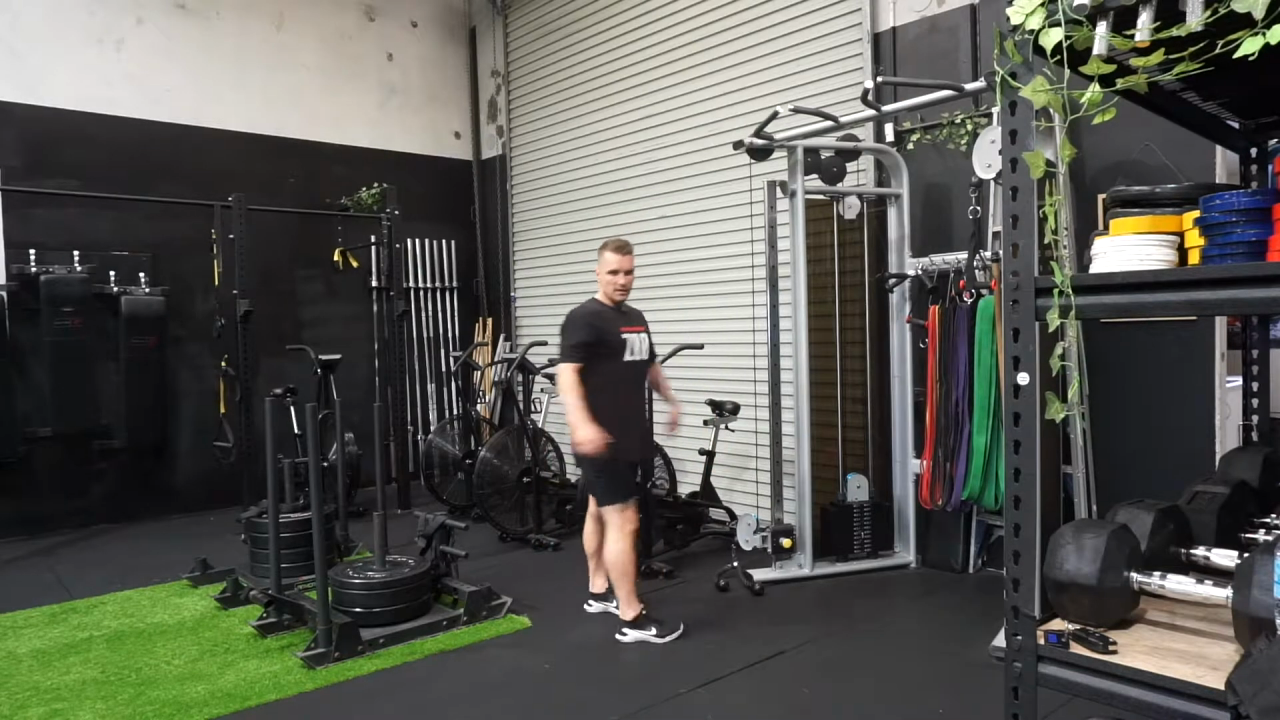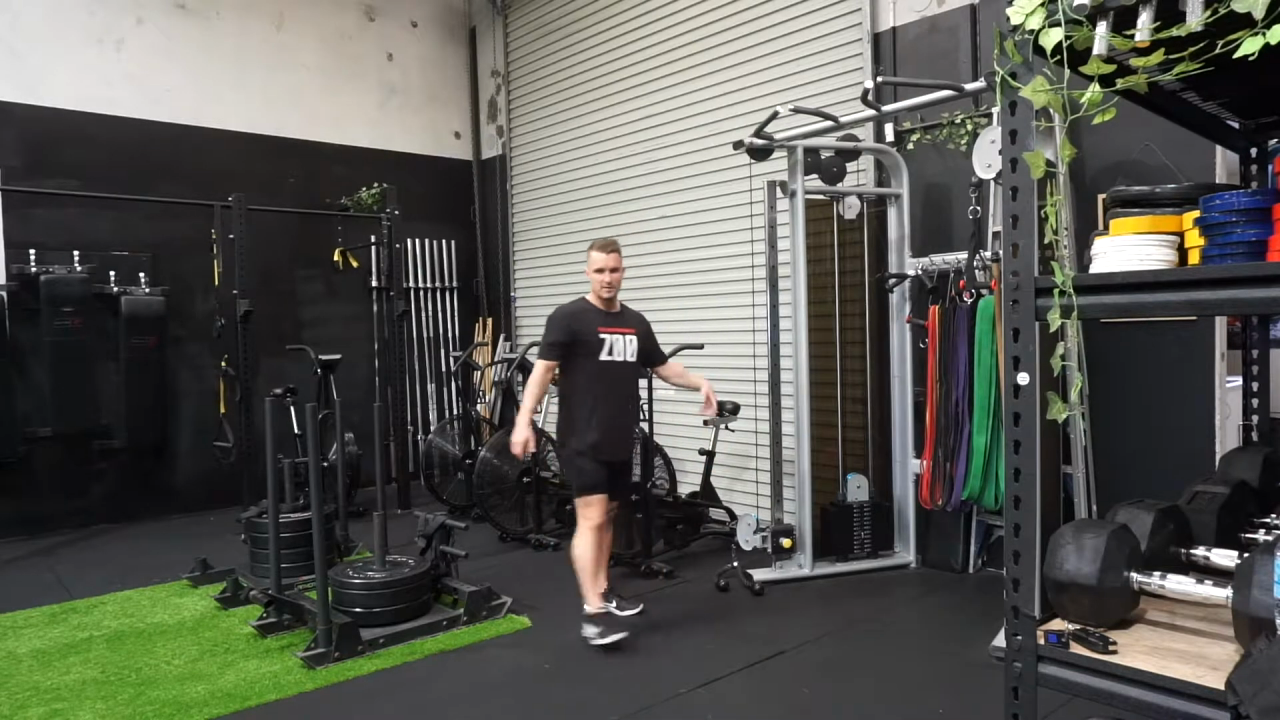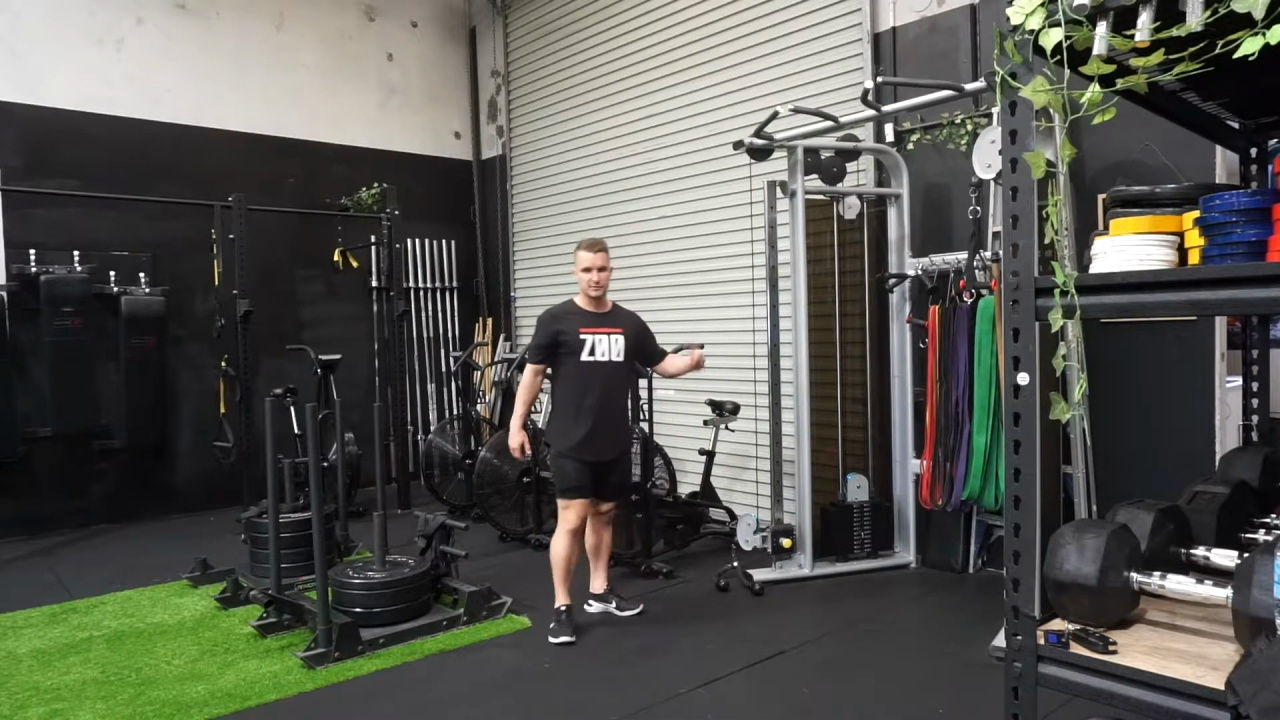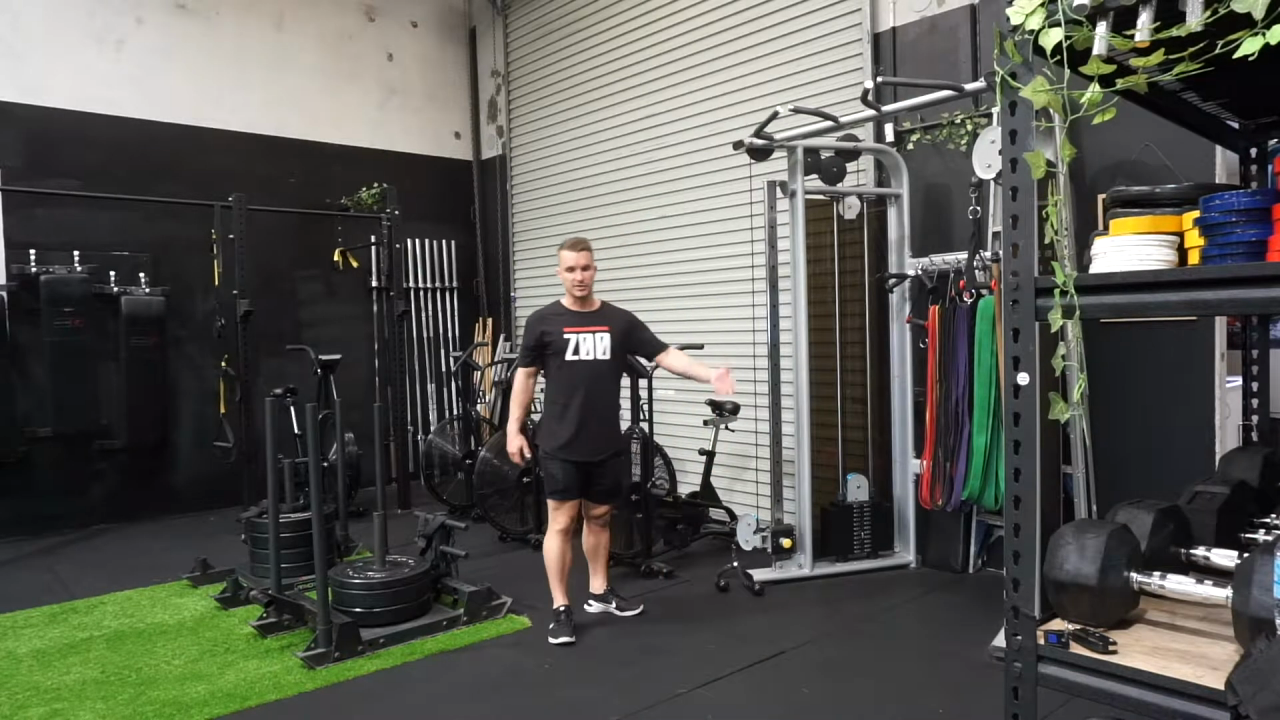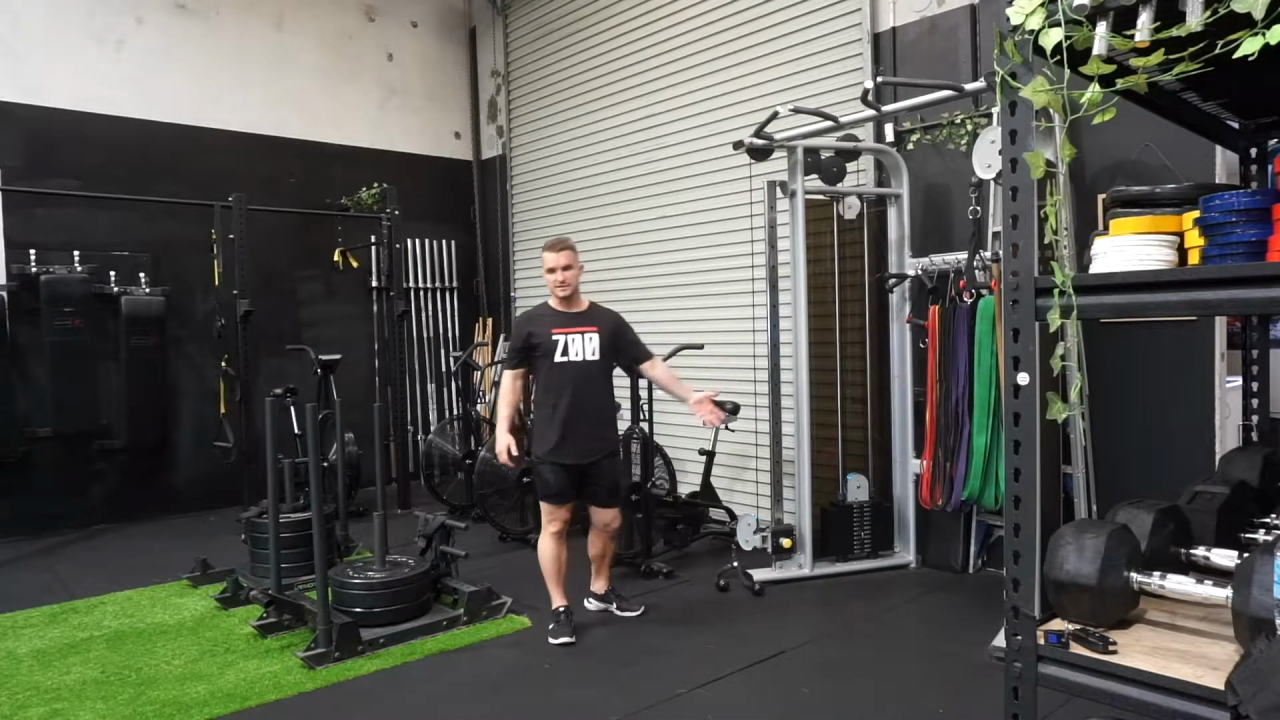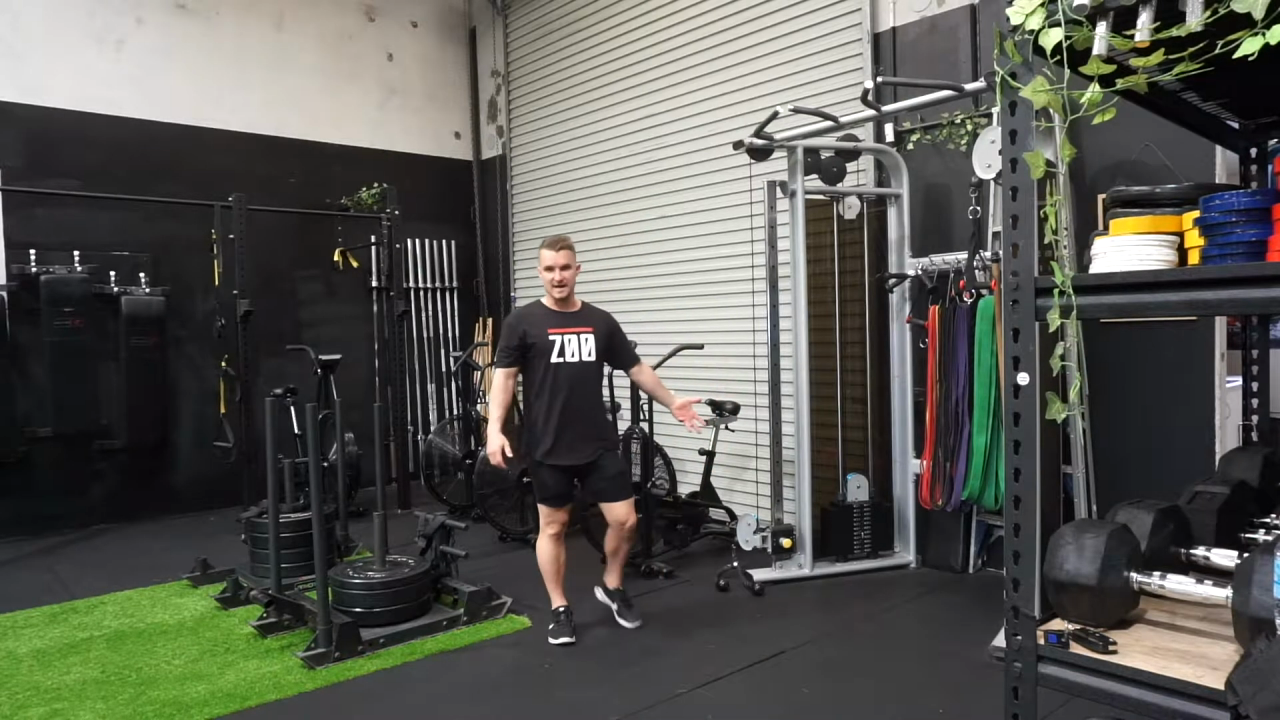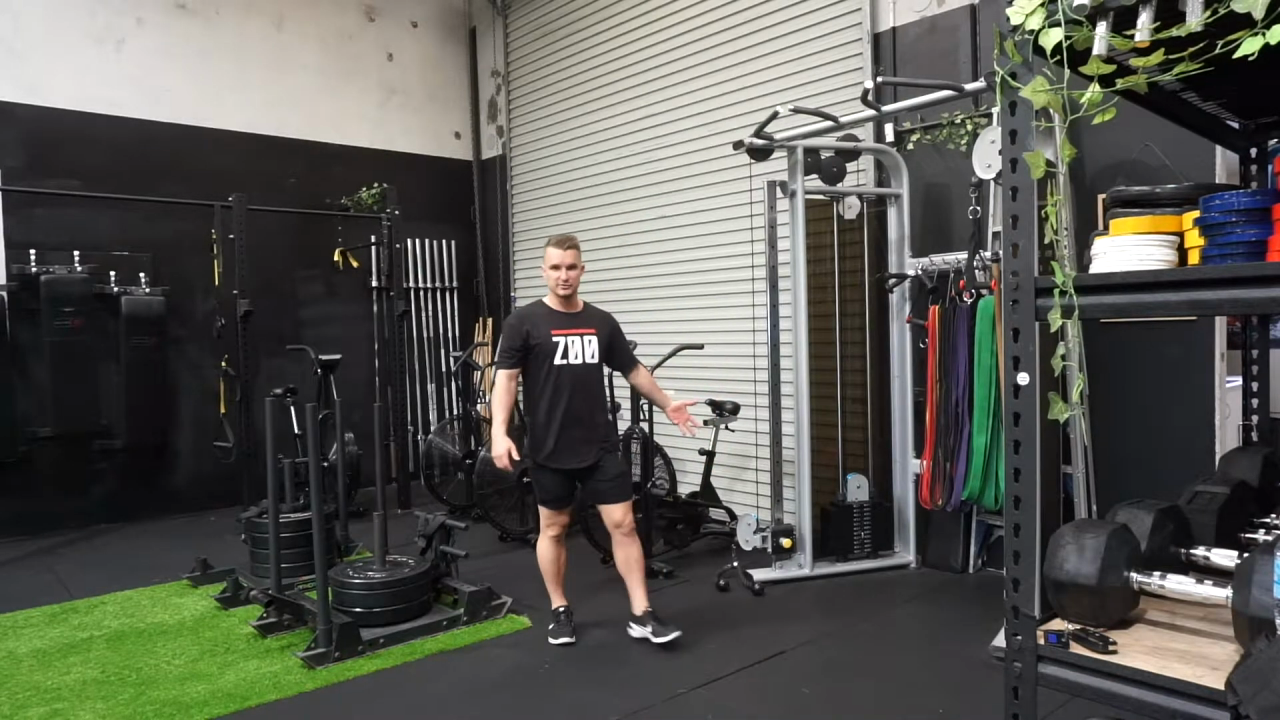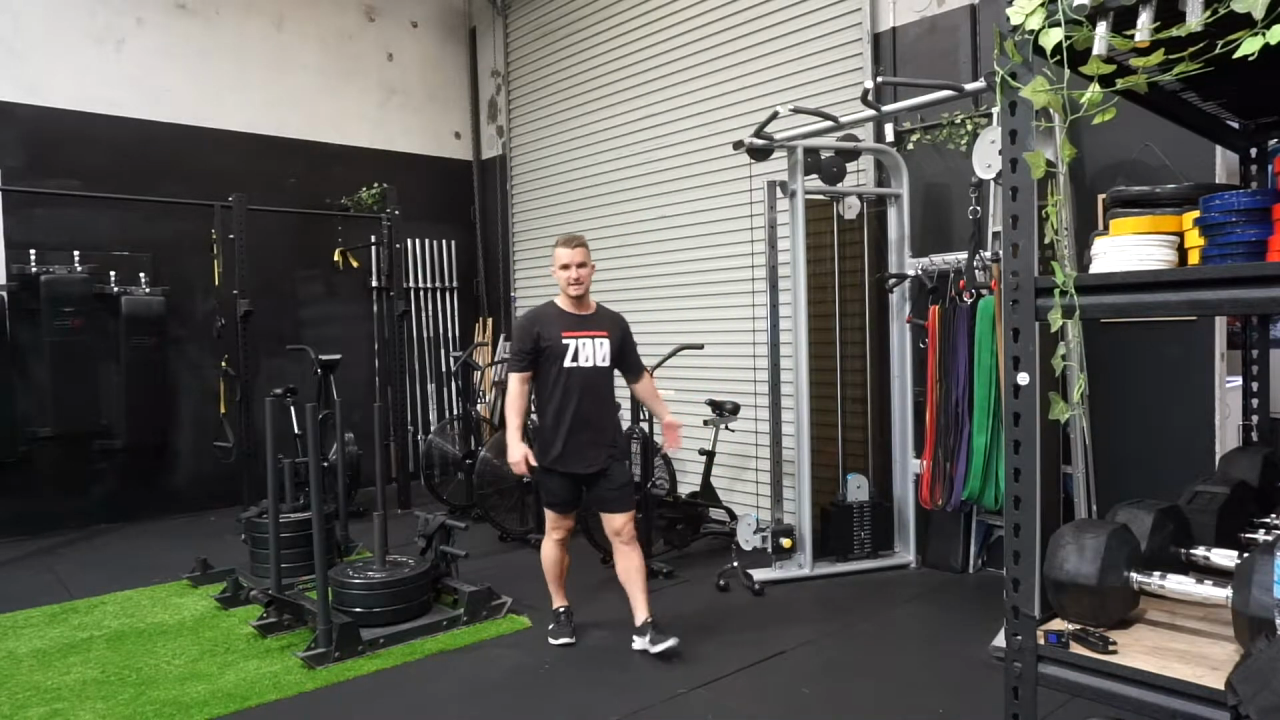
dt=0.2s
person 1, frame 1
left shoulder: (635, 318)
right shoulder: (586, 317)
left elbow: (648, 367)
right elbow: (568, 374)
left wrist: (672, 400)
right wrist: (580, 423)
left hip: (627, 440)
right hip: (600, 441)
left knee: (601, 515)
right knee: (623, 524)
left ankle: (599, 593)
right ankle: (633, 617)
person 1, frame 2
left shoulder: (635, 321)
right shoulder: (569, 317)
left elbow: (662, 366)
right elbow: (544, 370)
left wrist: (699, 382)
right wrist: (524, 421)
left hip: (620, 441)
right hip: (582, 440)
left knee: (606, 516)
right knee: (590, 519)
left ankle: (601, 591)
right ankle: (593, 612)
person 1, frame 3
left shoulder: (629, 322)
right shoulder: (555, 320)
left elbow: (662, 363)
right elbow: (532, 375)
left wrist: (690, 362)
right wrist: (516, 425)
left hip: (614, 442)
right hip: (570, 442)
left knee: (603, 515)
right knee: (570, 521)
left ankle: (600, 592)
right ankle: (561, 607)
person 1, frame 4
left shoulder: (620, 320)
right shoulder: (543, 321)
left elbow: (664, 355)
right elbow: (525, 376)
left wrist: (708, 374)
right wrist: (514, 428)
left hip: (607, 443)
right hip: (560, 444)
left knee: (599, 517)
right knee: (561, 522)
left ankle: (600, 593)
right ankle: (560, 609)
person 1, frame 5
left shoulder: (608, 321)
right shoulder: (530, 323)
left elbow: (649, 364)
right elbow: (513, 378)
left wrist: (689, 397)
right wrist: (503, 429)
left hip: (601, 445)
right hip: (552, 446)
left knee: (607, 522)
right knee: (555, 525)
left ankle: (599, 591)
right ankle: (560, 610)
person 1, frame 6
left shoulder: (601, 321)
right shoulder: (523, 321)
left elbow: (635, 367)
right elbow: (504, 377)
left wrist: (671, 402)
right wrist: (495, 430)
left hip: (598, 443)
right hip: (548, 447)
left knee: (625, 520)
right knee: (553, 526)
left ankle: (612, 586)
right ankle: (560, 610)
person 1, frame 7
left shoulder: (602, 322)
right shoulder: (525, 321)
left elbow: (632, 369)
right elbow: (506, 379)
left wrist: (667, 404)
right wrist: (499, 432)
left hip: (600, 446)
right hip: (549, 449)
left knee: (623, 524)
right knee: (553, 528)
left ankle: (642, 615)
right ankle: (560, 611)
person 1, frame 8
left shoulder: (613, 323)
right shoulder: (536, 322)
left elbow: (636, 376)
right elbow: (519, 382)
left wrist: (663, 416)
right wrist: (515, 439)
left hip: (609, 451)
right hip: (558, 452)
left knee: (624, 533)
right knee: (559, 531)
left ankle: (643, 625)
right ankle: (561, 610)
